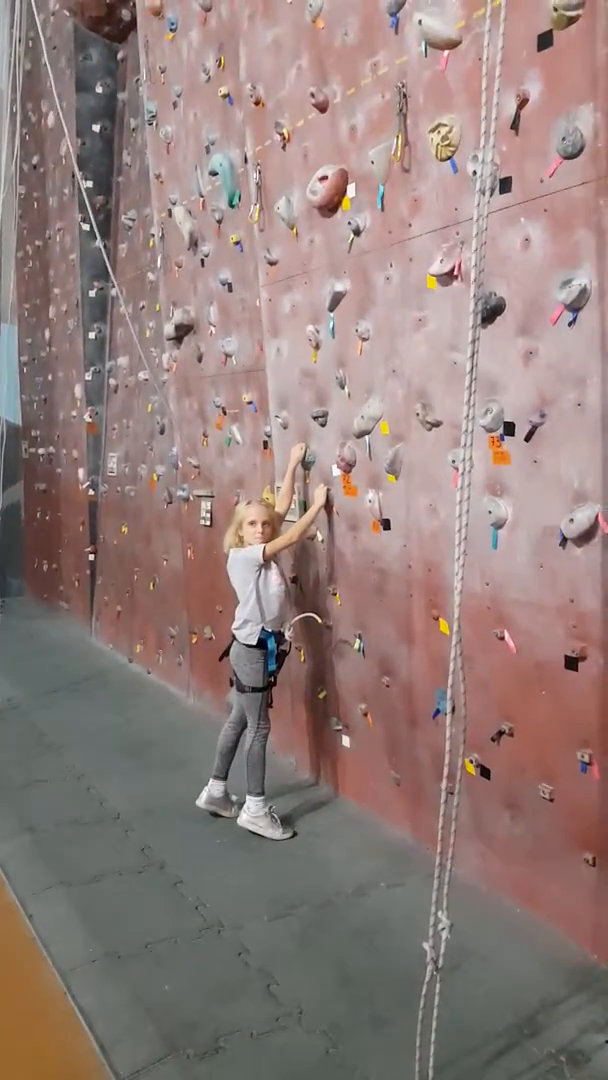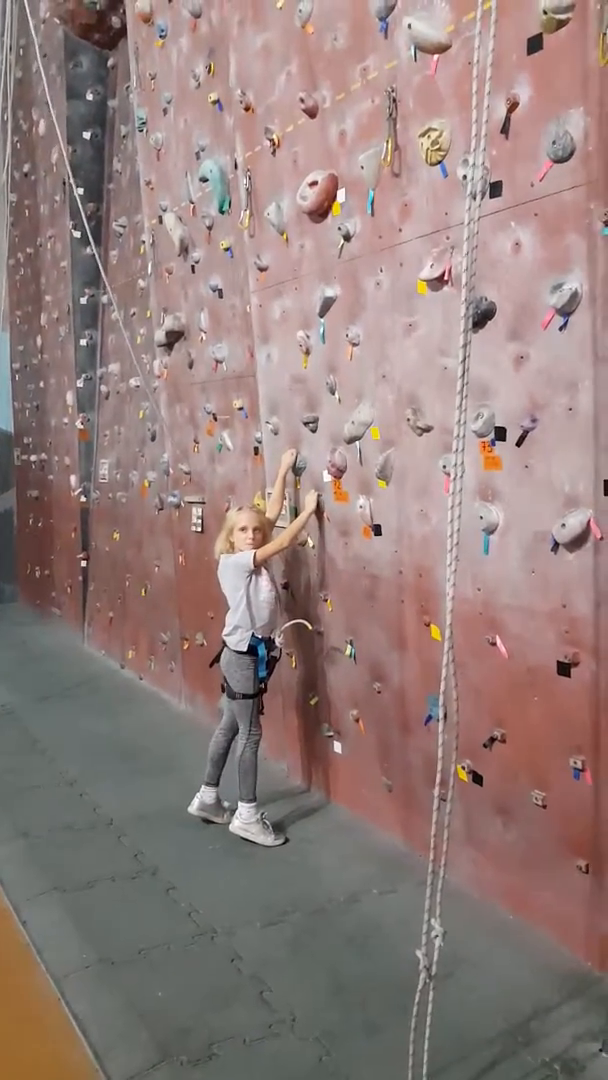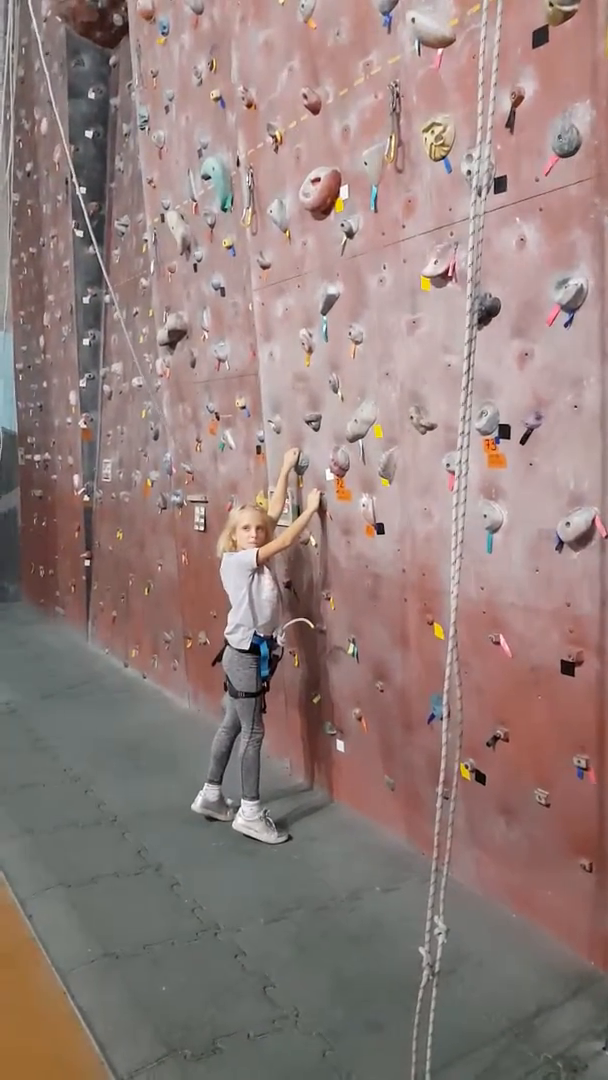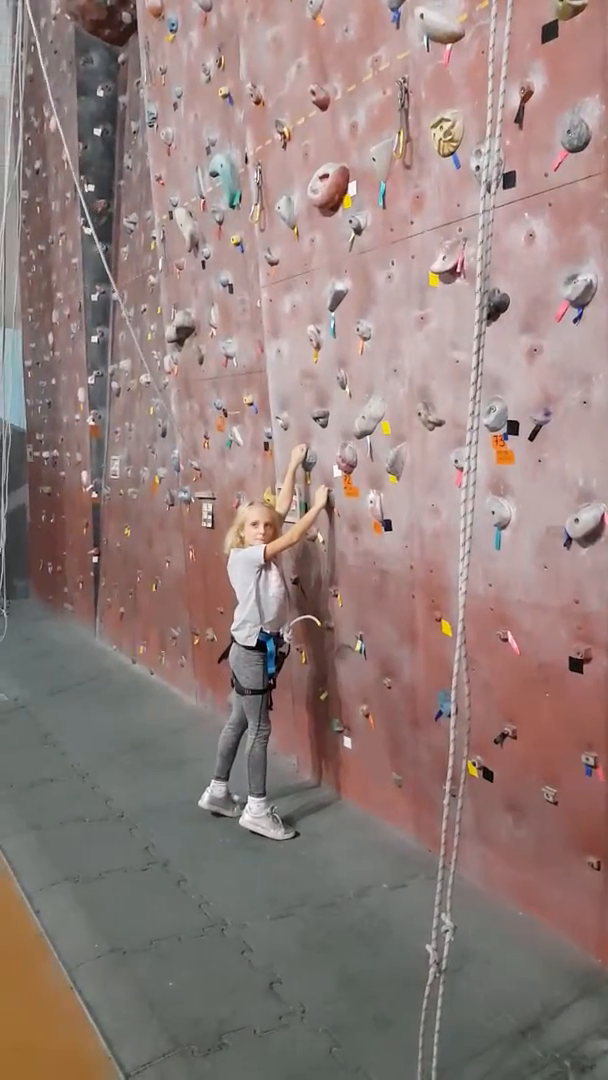
dt=0.2s
person 1, frame 1
left shoulder: (266, 552)
right shoulder: (241, 556)
left elbow: (282, 508)
right elbow: (293, 536)
left wrist: (293, 465)
right wrist: (318, 504)
left hip: (263, 646)
right hip: (251, 648)
left knee: (239, 720)
right knee: (259, 727)
left ankle: (215, 791)
right ankle: (255, 809)
person 1, frame 2
left shoulder: (256, 557)
right shoulder: (232, 562)
left elbow: (272, 515)
right elbow: (283, 542)
left wrist: (284, 472)
right wrist: (308, 510)
left hip: (254, 652)
right hip: (242, 654)
left knee: (230, 727)
right knee: (250, 734)
left ankle: (207, 798)
right ankle: (247, 817)
person 1, frame 3
left shoulder: (258, 556)
right shoulder: (234, 561)
left elbow: (274, 513)
right elbow: (285, 541)
left wrist: (285, 470)
right wrist: (310, 508)
left hip: (256, 650)
right hip: (244, 653)
left knee: (233, 725)
right knee: (253, 732)
left ankle: (211, 796)
right ankle: (250, 813)
person 1, frame 4
left shoulder: (266, 554)
right shoulder: (242, 557)
left elbow: (281, 510)
right elbow: (293, 537)
left wrist: (293, 467)
right wrist: (318, 506)
left hip: (262, 647)
right hip: (250, 650)
left knee: (239, 722)
right knee: (259, 729)
left ankle: (217, 792)
right ankle: (257, 810)
